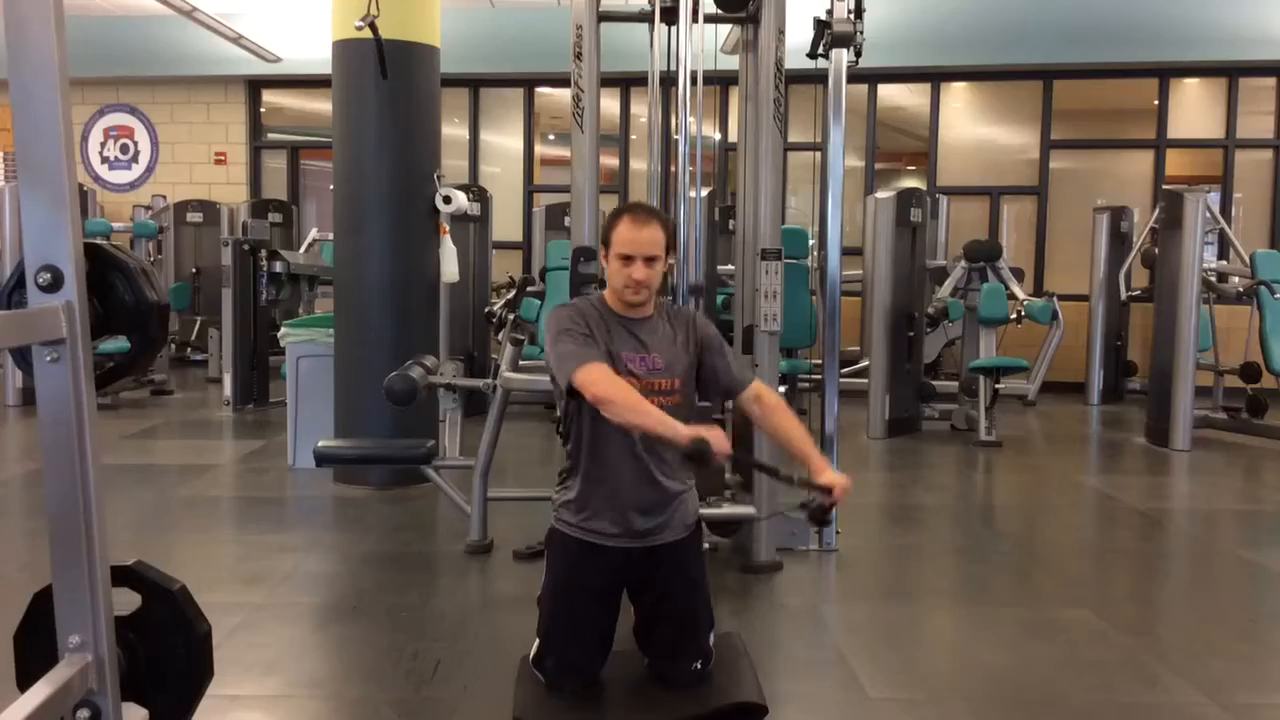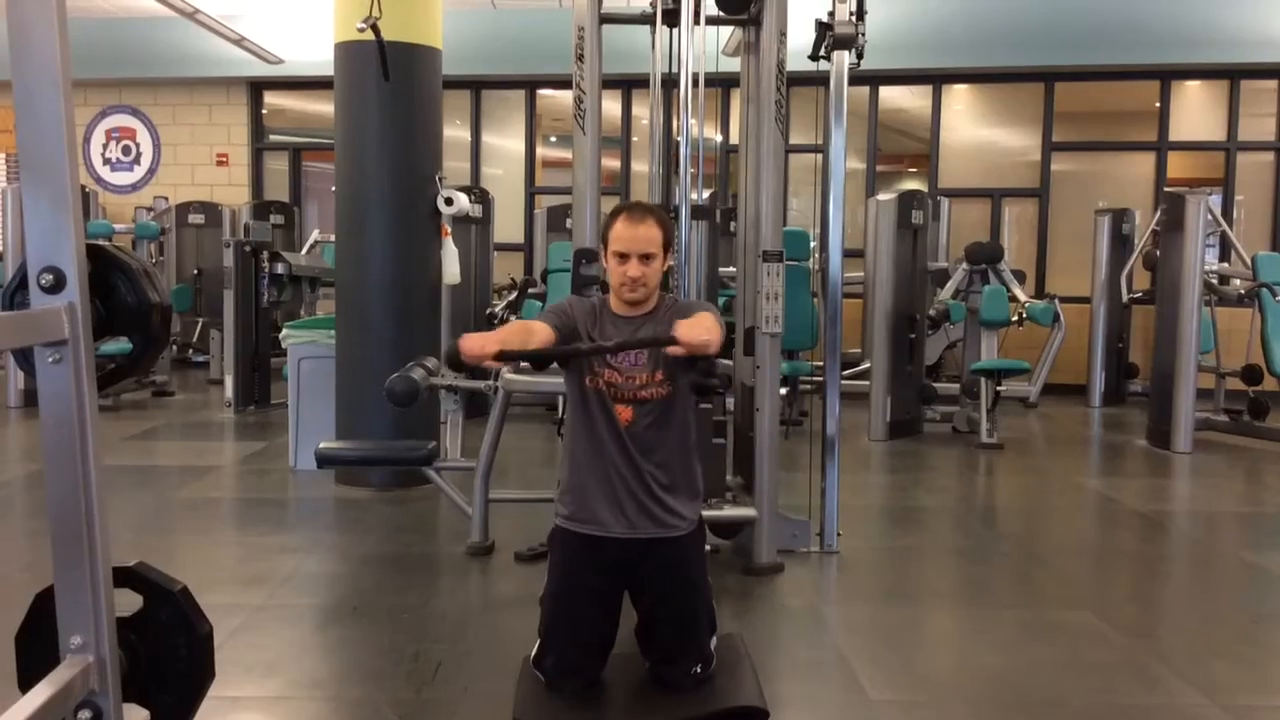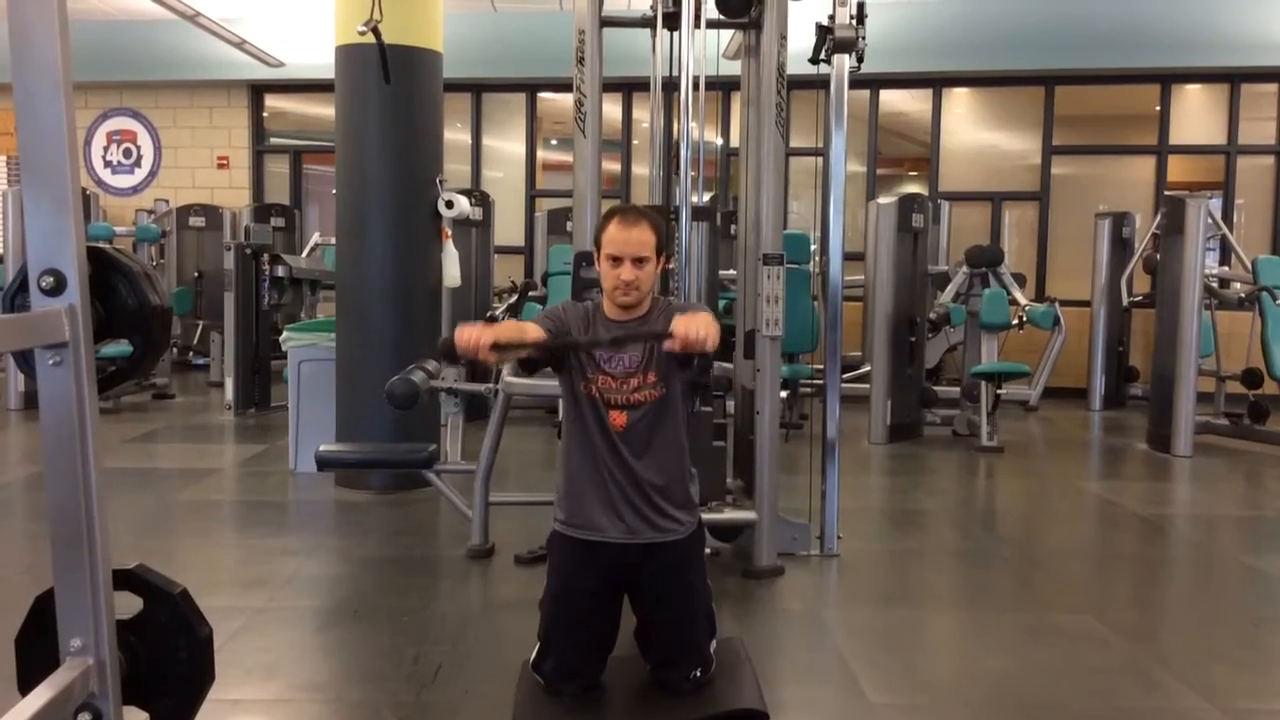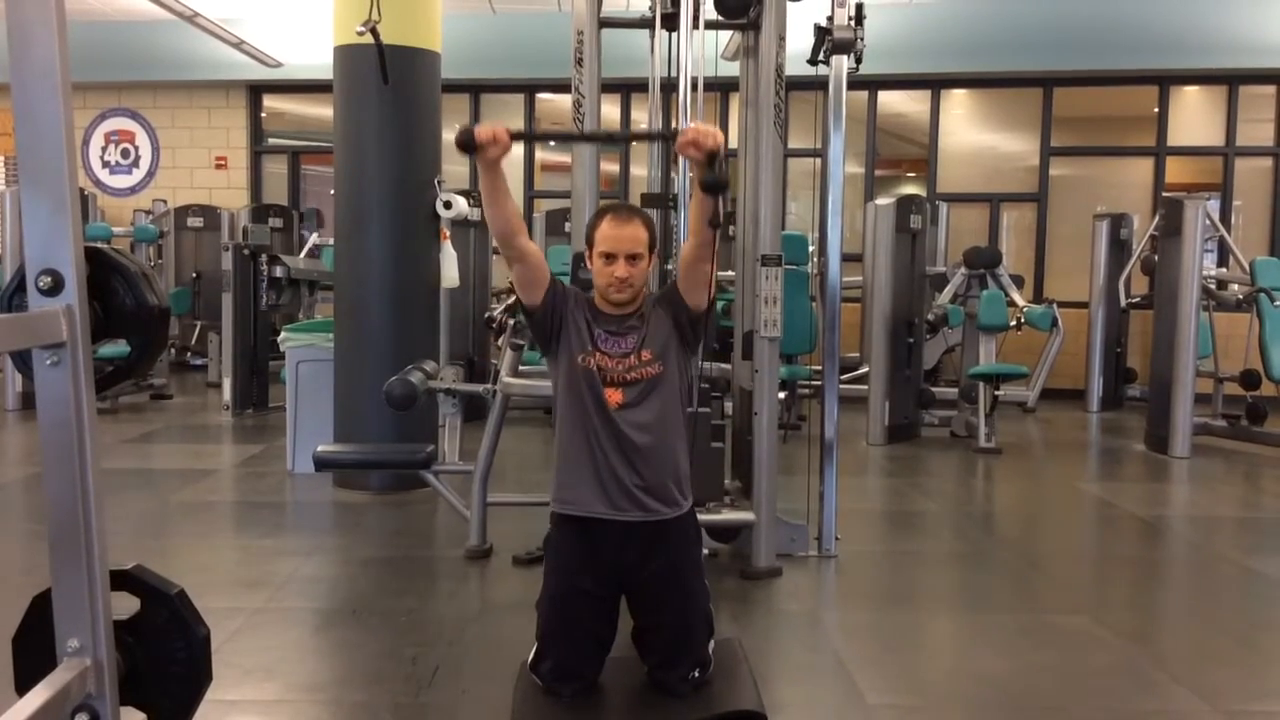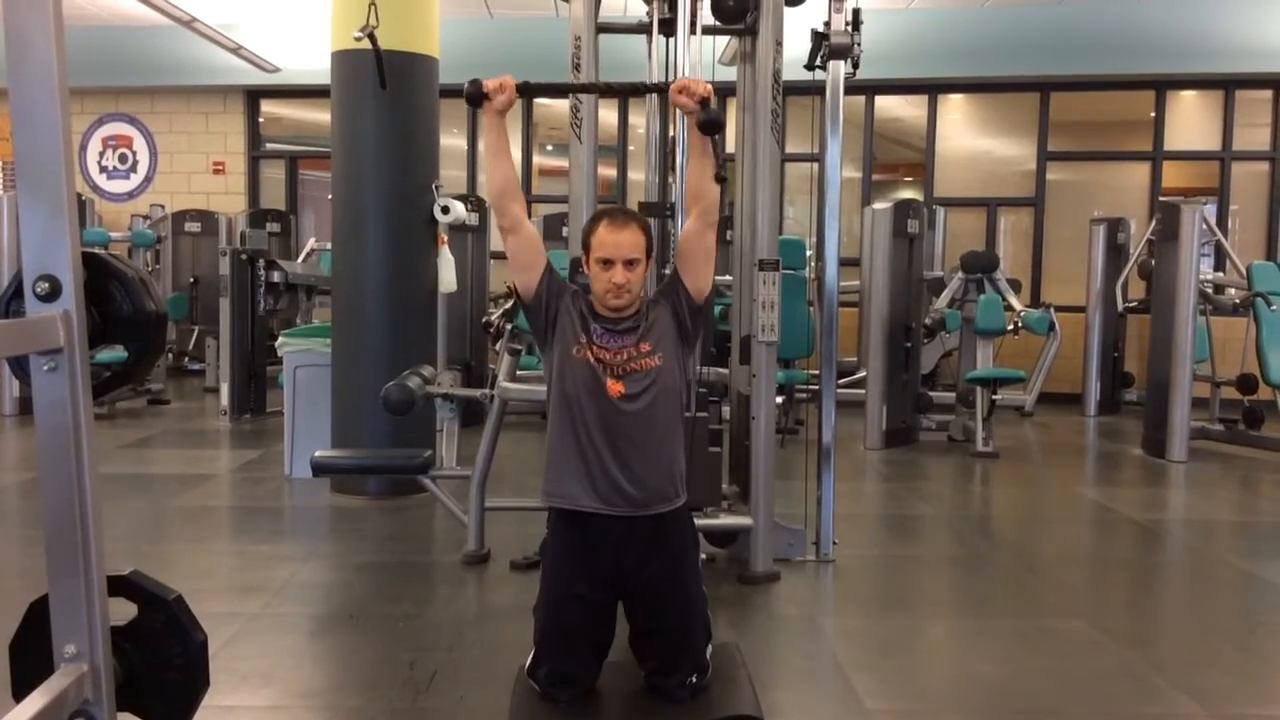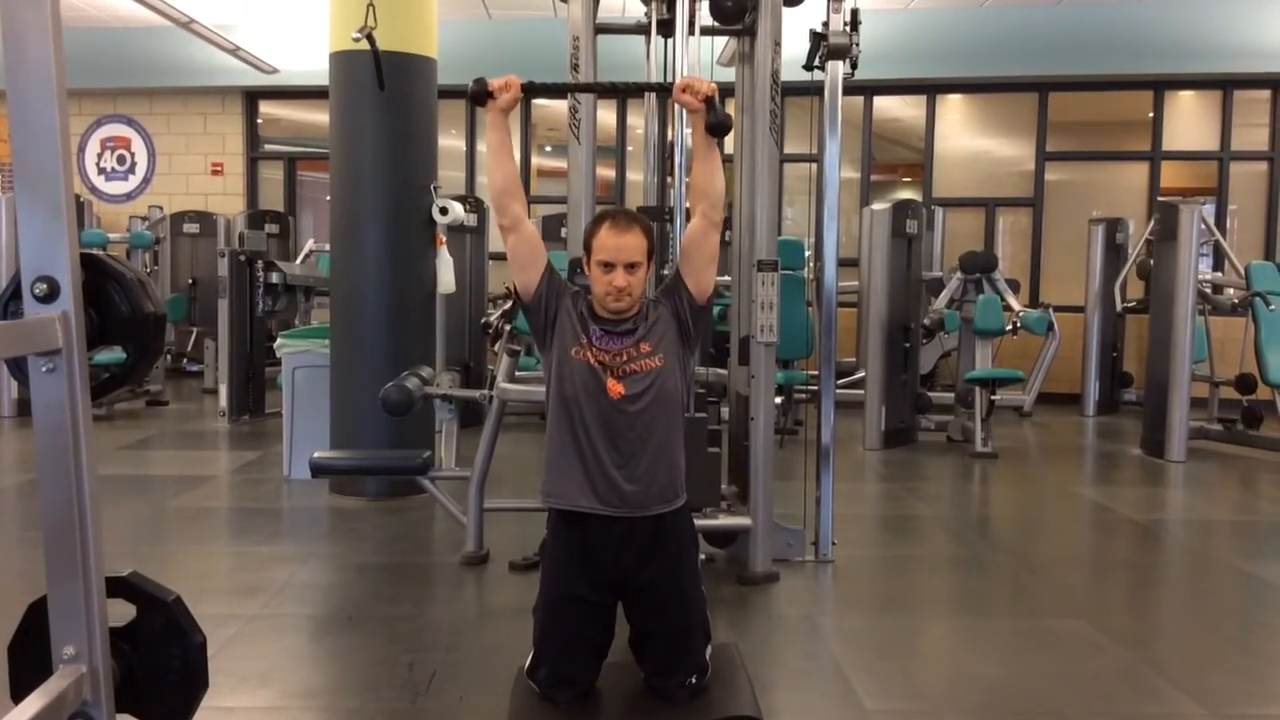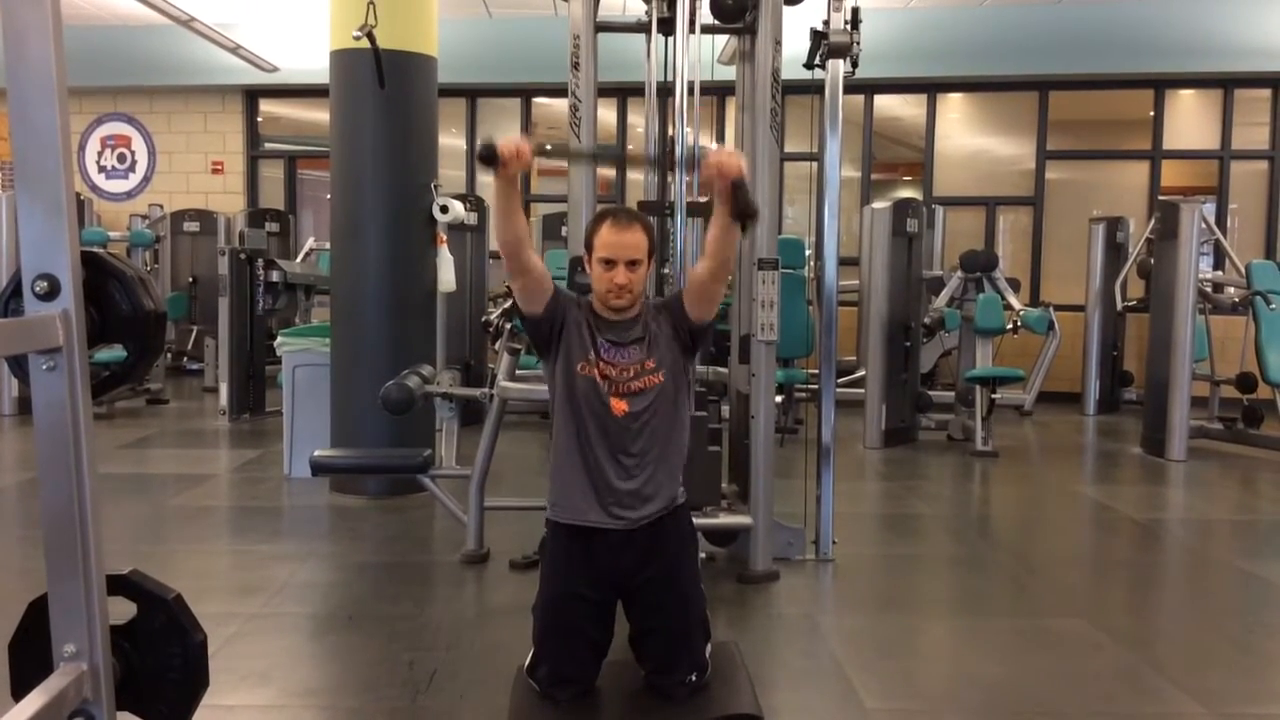
dt=0.5s
person 1, frame 1
left shoulder: (690, 329)
right shoulder: (572, 322)
left elbow: (757, 396)
right elbow: (602, 393)
left wrist: (817, 463)
right wrist: (681, 430)
left hip: (671, 530)
right hip: (587, 531)
left knee: (684, 672)
right knee: (566, 676)
left ankle: (649, 627)
person 1, frame 2
left shoulder: (678, 317)
right shoulder: (573, 316)
left elbow: (706, 323)
right elbow: (532, 335)
left wrist: (700, 334)
right wrist: (487, 342)
left hip: (672, 528)
right hip: (581, 526)
left knee: (686, 674)
right knee: (565, 677)
left ankle: (672, 631)
right ankle: (596, 629)
person 1, frame 3
left shoulder: (673, 325)
right shoulder: (570, 324)
left elbow: (702, 326)
right elbow: (522, 334)
left wrist: (700, 329)
right wrist: (485, 335)
left hip: (668, 531)
right hip: (582, 531)
left knee: (684, 677)
right knee: (563, 678)
left ankle: (651, 633)
right ankle: (602, 632)
person 1, frame 4
left shoulder: (674, 318)
right shoulder: (563, 318)
left elbow: (702, 245)
right elbow: (514, 244)
left wrist: (704, 167)
right wrist: (489, 165)
left hip: (664, 523)
right hip: (579, 524)
left knee: (683, 675)
right knee: (562, 677)
left ankle: (651, 637)
right ankle: (598, 634)
person 1, frame 5
left shoulder: (673, 317)
right shoulder: (558, 314)
left elbow: (702, 216)
right elbow: (511, 217)
left wrist: (697, 121)
right wrist: (494, 118)
left hip: (661, 524)
right hip: (577, 525)
left knee: (682, 681)
right knee: (559, 684)
left ankle: (650, 643)
right ankle: (595, 639)
person 1, frame 6
left shoulder: (675, 318)
right shoulder: (557, 316)
left elbow: (707, 217)
right elbow: (511, 216)
left wrist: (699, 119)
right wrist: (497, 117)
left hip: (661, 526)
right hip: (577, 526)
left knee: (680, 682)
right knee: (559, 685)
left ankle: (654, 647)
right ankle: (587, 646)
person 1, frame 7
left shoulder: (673, 323)
right shoulder: (561, 320)
left elbow: (716, 270)
right elbow: (519, 260)
left wrist: (725, 197)
right wrist: (507, 182)
left hip: (661, 527)
right hip: (576, 530)
left knee: (681, 680)
right knee: (559, 683)
left ankle: (649, 642)
right ankle: (584, 650)
